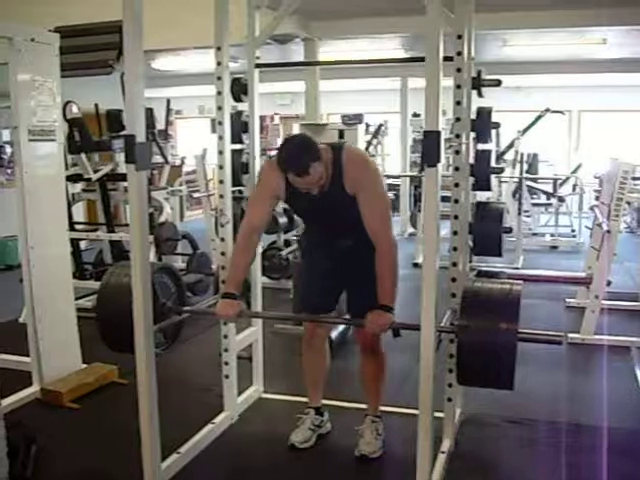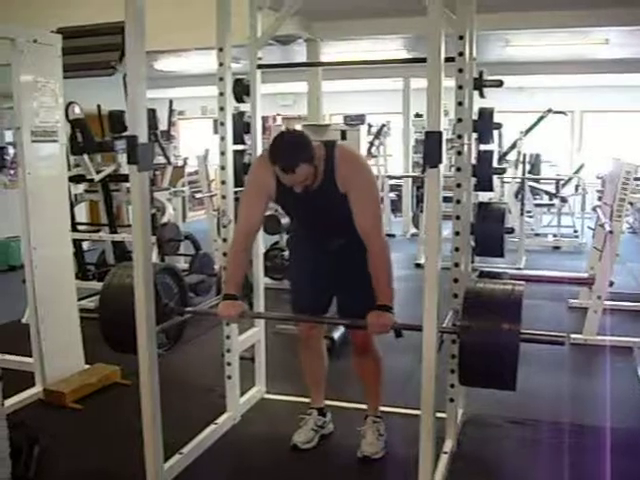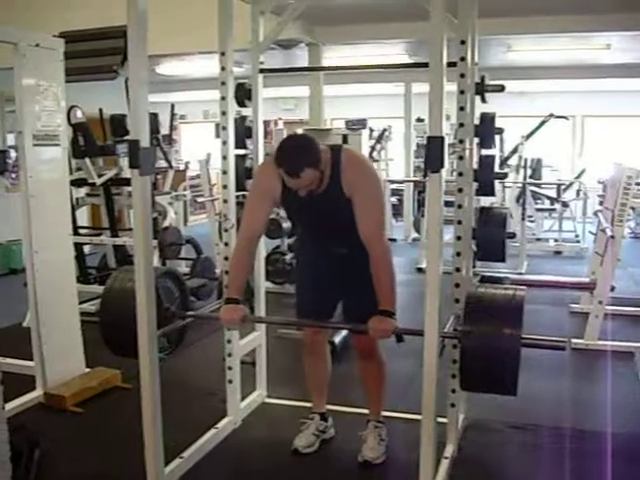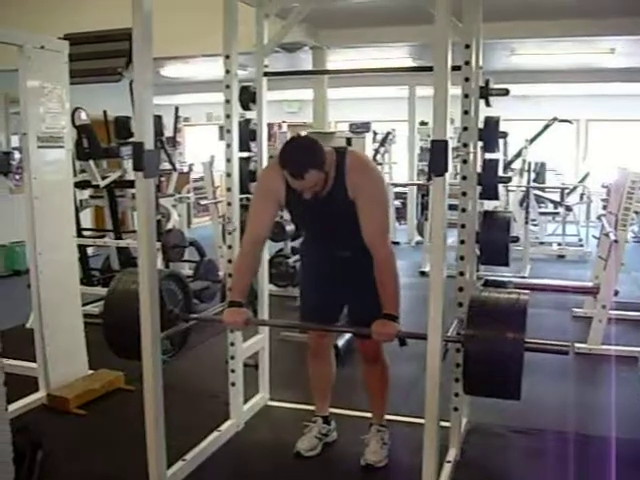
dt=0.3s
person 1, frame 1
left shoulder: (357, 166)
right shoulder: (273, 173)
left elbow: (384, 239)
right elbow: (250, 231)
left wrist: (385, 306)
right wrist: (230, 293)
left hip: (363, 249)
right hip: (318, 246)
left knee: (369, 336)
right knee: (312, 330)
left ankle: (373, 419)
right ankle: (316, 414)
person 1, frame 2
left shoulder: (349, 165)
right shoulder: (262, 171)
left elbow: (374, 237)
right elbow: (244, 233)
left wrist: (384, 305)
right wrist: (231, 295)
left hip: (353, 250)
right hip: (308, 248)
left knee: (362, 338)
right knee: (308, 333)
left ankle: (374, 421)
right ankle: (318, 414)
person 1, frame 3
left shoulder: (355, 170)
right shoulder: (268, 176)
left elbow: (376, 243)
right elbow: (248, 237)
left wrist: (386, 311)
right wrist: (233, 299)
left hip: (358, 255)
right hip: (313, 253)
left knee: (366, 342)
right knee: (312, 337)
left ankle: (375, 425)
right ankle: (320, 418)
person 1, frame 4
left shoulder: (360, 173)
right shoulder: (272, 179)
left elbow: (380, 247)
right elbow: (253, 240)
left wrist: (389, 315)
right wrist: (236, 302)
left hip: (364, 260)
right hip: (319, 257)
left knee: (370, 347)
right knee: (317, 342)
left ankle: (378, 429)
right ankle: (323, 423)
